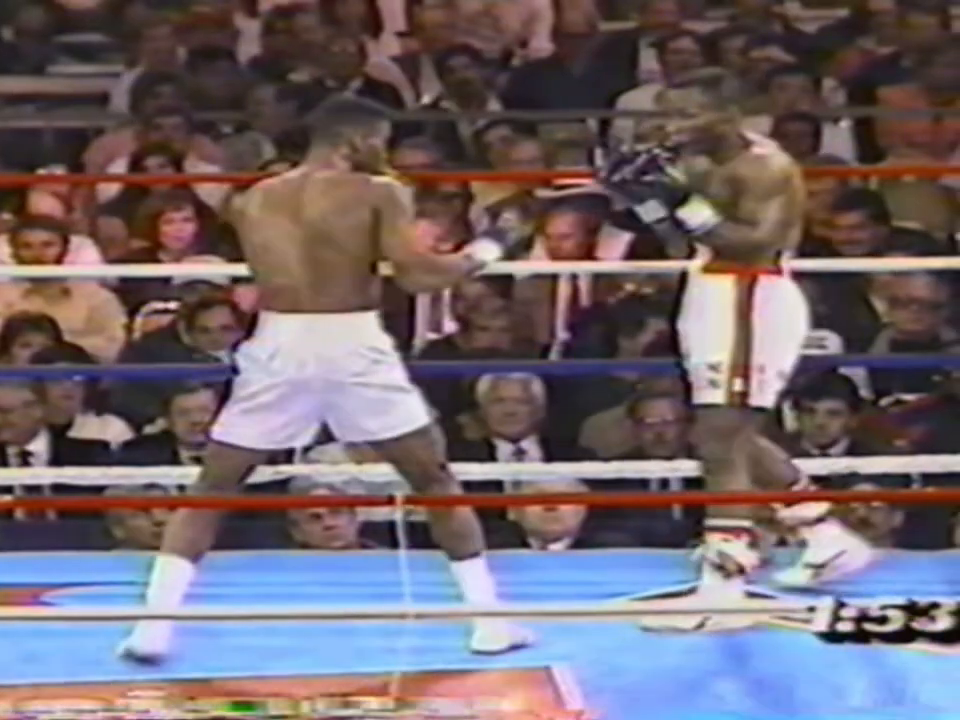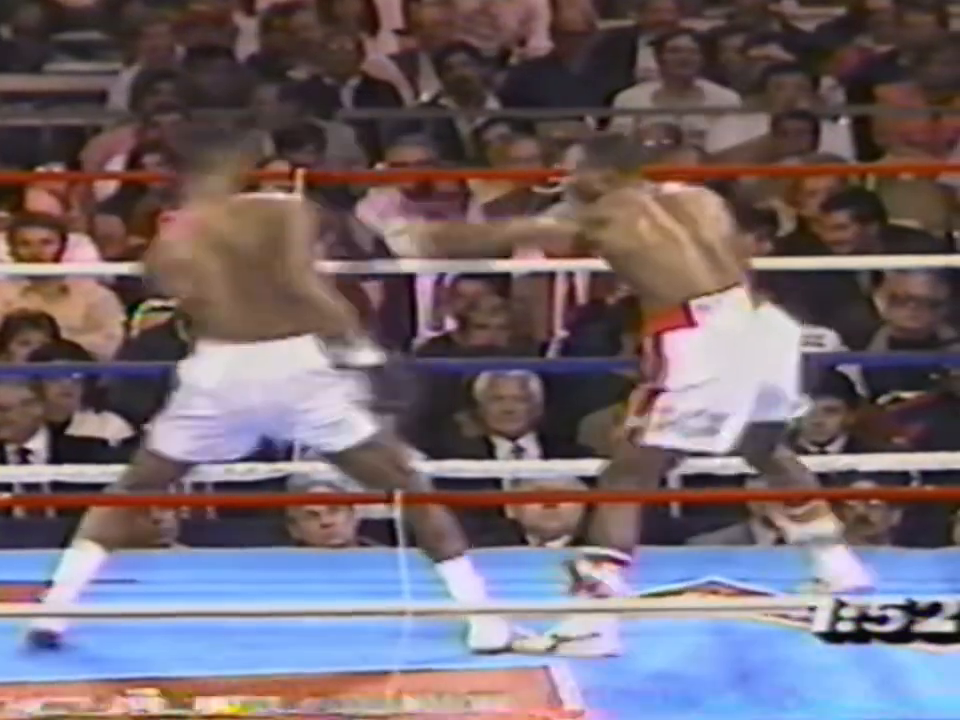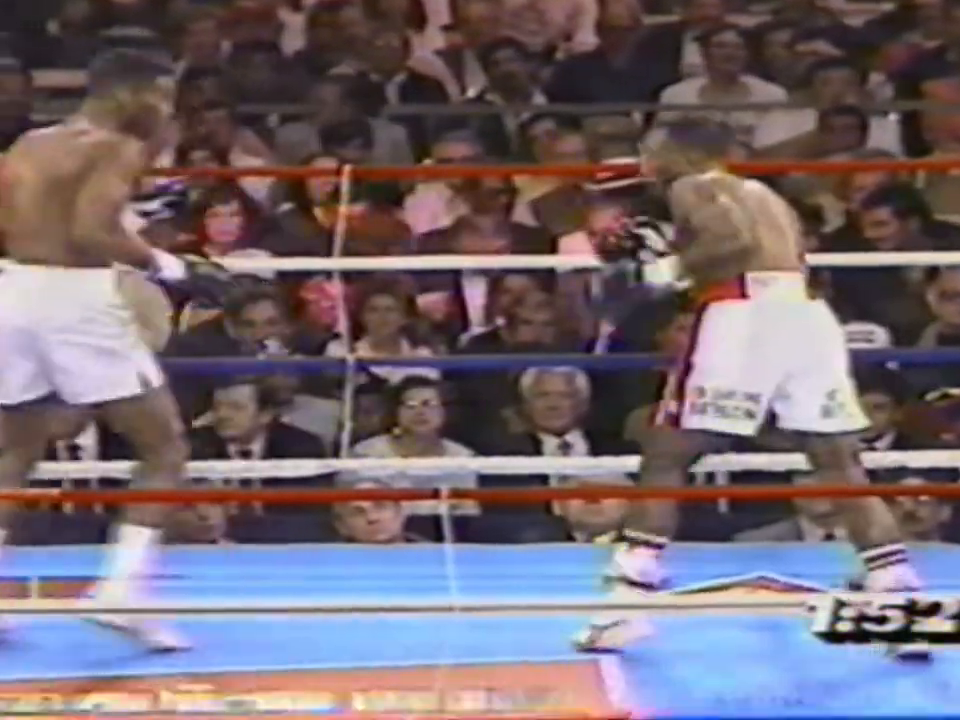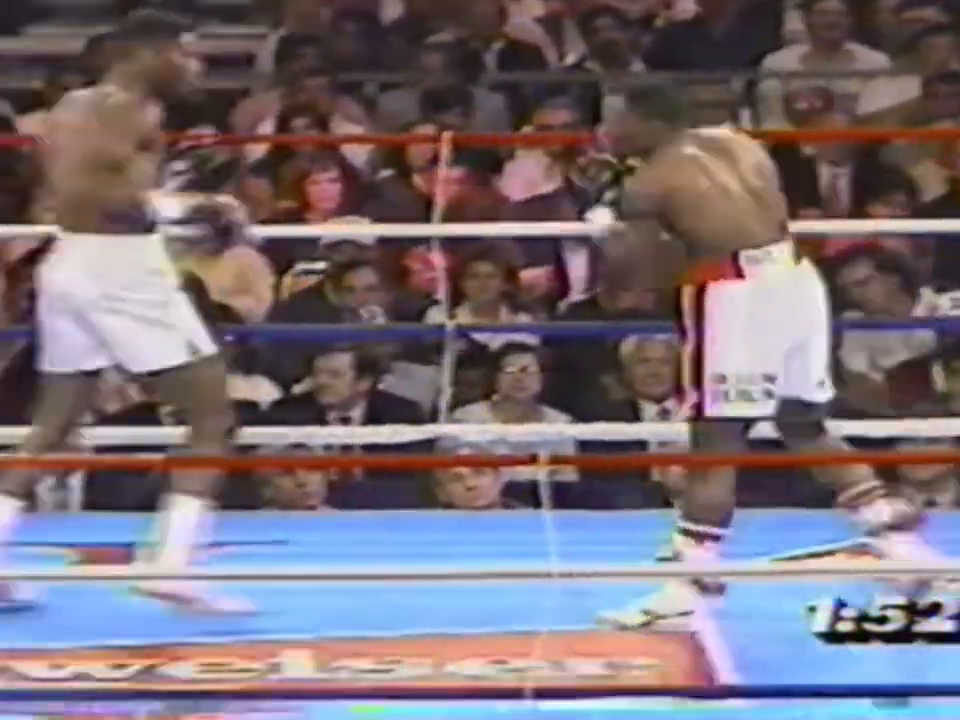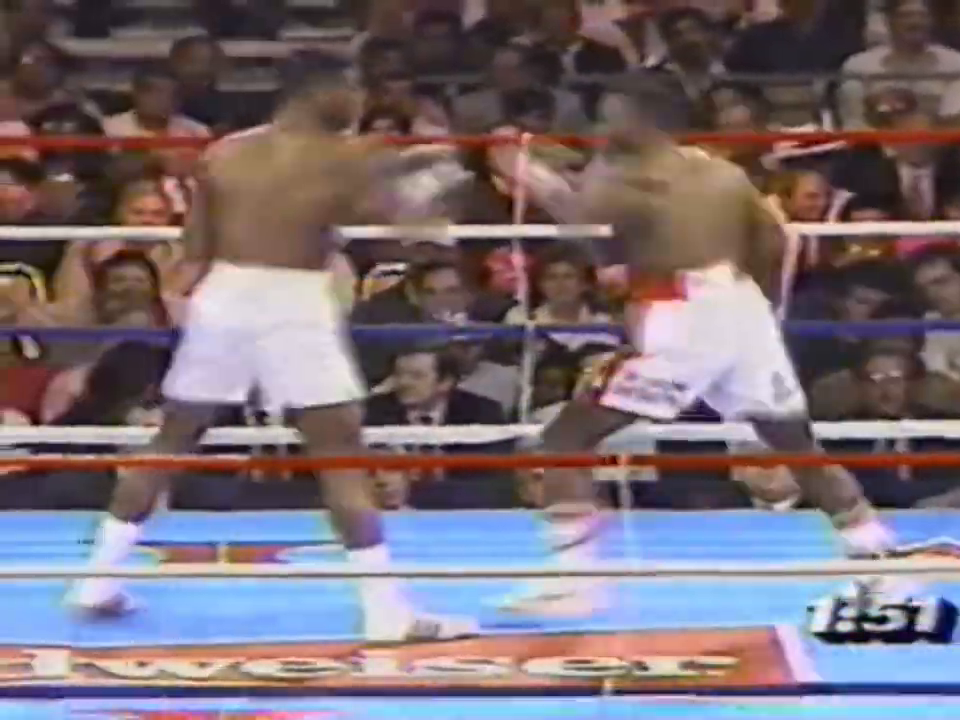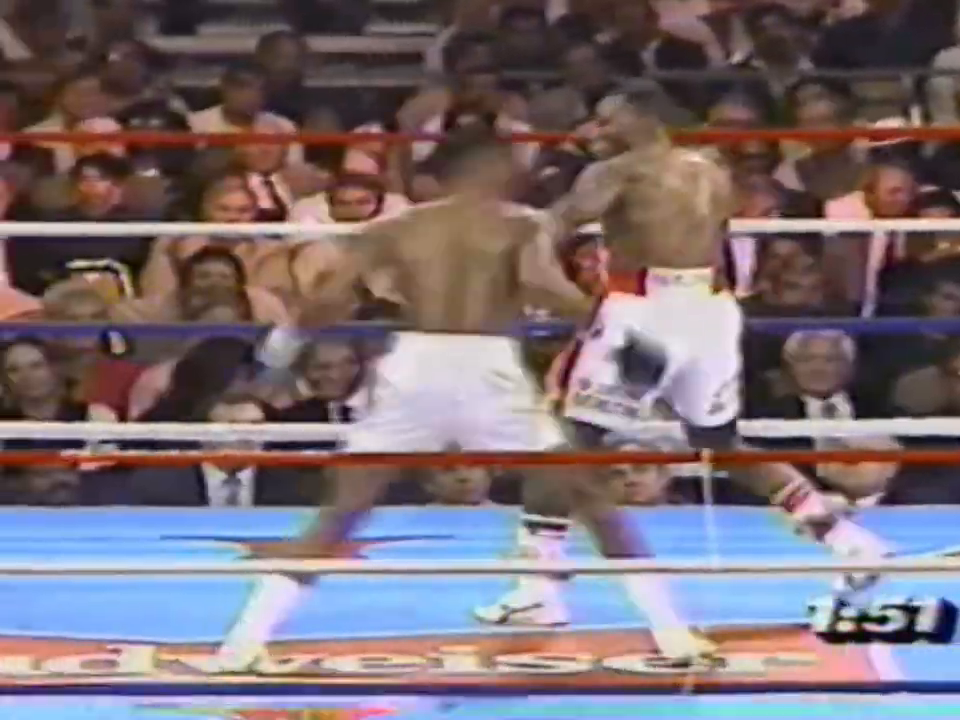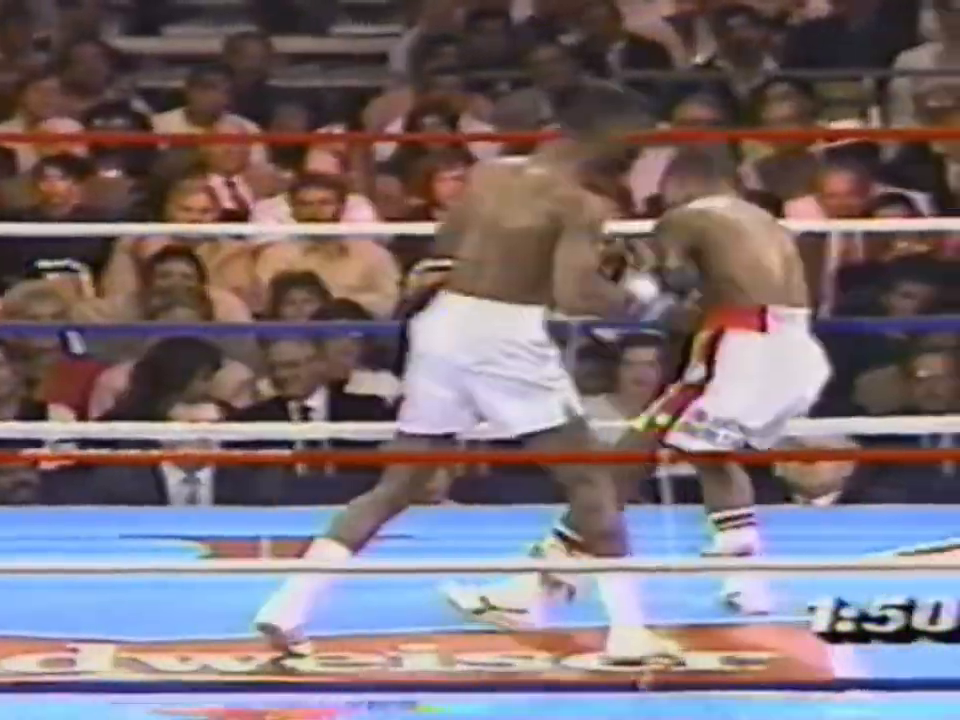
dt=0.4s
person 1, frame 1
left shoulder: (251, 203)
right shoulder: (379, 195)
left elbow: (273, 276)
right elbow: (416, 275)
right wrist: (485, 249)
left hip: (278, 349)
right hip: (355, 350)
left knee: (212, 491)
right knee: (437, 483)
left ankle: (153, 627)
right ankle: (490, 623)
person 1, frame 2
left shoulder: (166, 246)
right shoulder: (278, 211)
left elbow: (204, 305)
right elbow: (312, 292)
right wrist: (362, 349)
left hip: (215, 375)
right hip: (281, 376)
left knee: (131, 492)
right knee: (407, 486)
left ankle: (54, 611)
right ankle: (484, 621)
person 1, frame 3
right shoulder: (116, 150)
right elbow: (91, 231)
left wrist: (143, 219)
right wrist: (164, 262)
right hip: (78, 304)
right knee: (165, 450)
right ankle: (122, 593)
person 1, frame 4
left shoulder: (71, 106)
right shoulder: (134, 110)
right elbow: (85, 184)
left wrist: (158, 183)
right wrist: (160, 205)
left hip: (67, 268)
right hip: (124, 271)
left knee: (51, 426)
right knee: (213, 416)
right ankle: (171, 565)
person 1, frame 5
left shoulder: (220, 154)
right shoulder: (351, 153)
left elbow: (198, 247)
right elbow: (399, 213)
right wrist: (426, 181)
left hip: (222, 300)
right hip: (297, 310)
left knee: (171, 445)
right knee: (343, 462)
left ankle: (99, 584)
right ankle: (389, 615)
person 1, frame 6
left shoulder: (391, 228)
right shoulder: (518, 223)
left elbow: (330, 301)
right elbow: (543, 286)
left wrist: (287, 336)
left hip: (408, 368)
right hip: (481, 372)
left knee: (339, 517)
right knee: (592, 496)
left ankle: (245, 638)
person 1, frame 7
left shoulder: (484, 172)
right shoulder: (579, 205)
right elbow: (575, 295)
right wrist: (638, 300)
left hip: (444, 326)
right hip: (511, 340)
left knee: (395, 487)
right knee: (588, 482)
left ankle: (288, 609)
right ankle: (628, 631)
person 2, frame 1
left shoulder: (763, 164)
right shoulder: (698, 161)
left elbow: (759, 240)
right elbow: (673, 231)
left wrist: (688, 206)
right wrist: (644, 197)
left hip: (756, 305)
right hip: (724, 302)
left knee: (719, 439)
right knee: (735, 436)
left ankle: (724, 589)
right ankle: (832, 542)
person 2, frame 2
left shoulder: (597, 216)
right shoulder: (704, 199)
left elbow: (503, 236)
right elbow: (743, 261)
left hip: (698, 346)
right hip: (762, 327)
left knee: (626, 480)
right knee: (768, 451)
left ankle: (594, 619)
right ankle: (835, 562)
person 2, frame 3
left shoulder: (691, 189)
right shoulder: (765, 197)
left elbow: (731, 238)
left wrist: (671, 268)
right wrist: (670, 254)
left hip: (743, 322)
right hip: (809, 318)
left knee: (664, 459)
right knee: (843, 471)
left ankle: (626, 605)
person 2, frame 4
left shoulder: (654, 183)
right shoulder: (740, 144)
left elbow: (636, 269)
left hip: (739, 299)
right hip: (799, 285)
left knee: (712, 446)
right knee: (809, 431)
left ankle: (692, 588)
right ankle: (901, 543)
person 2, frame 5
left shoulder: (635, 171)
right shoulder: (722, 171)
left elbow: (576, 210)
right elbow: (772, 241)
left wrist: (527, 172)
left hip: (678, 320)
right hip: (741, 309)
left knee: (567, 437)
right knee: (793, 446)
left ankle: (573, 576)
person 2, frame 6
left shoulder: (617, 170)
right shoulder: (711, 173)
left elbow: (567, 218)
left hip: (647, 313)
right hip: (712, 311)
right knee: (724, 445)
left ankle: (541, 589)
right ankle: (848, 542)
person 2, frame 7
left shoulder: (687, 216)
right shoulder: (771, 226)
left elbow: (655, 284)
left hip: (749, 352)
right hip: (803, 358)
left knee: (627, 460)
right knee: (715, 454)
right ankle: (746, 577)
